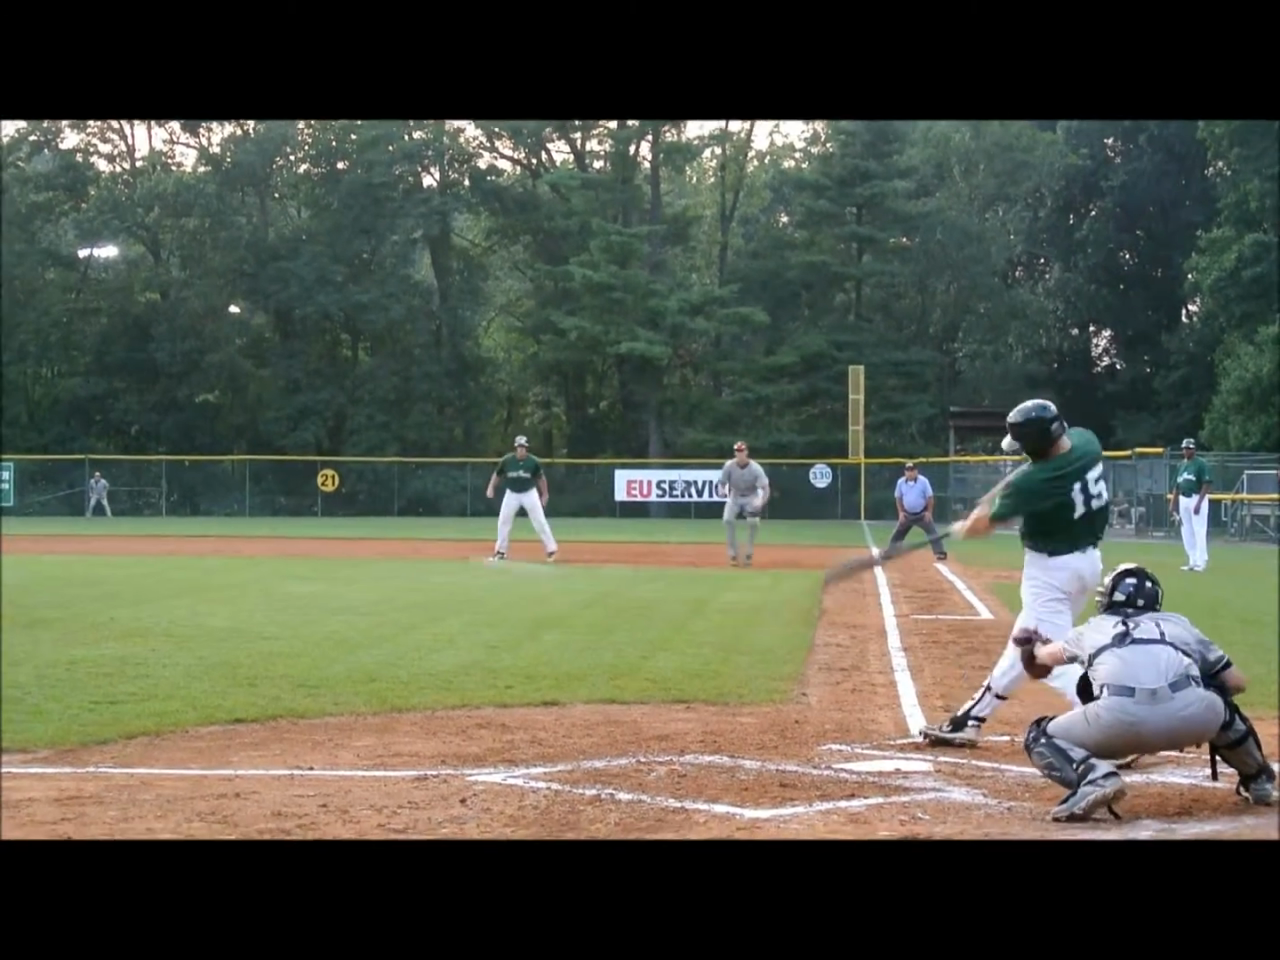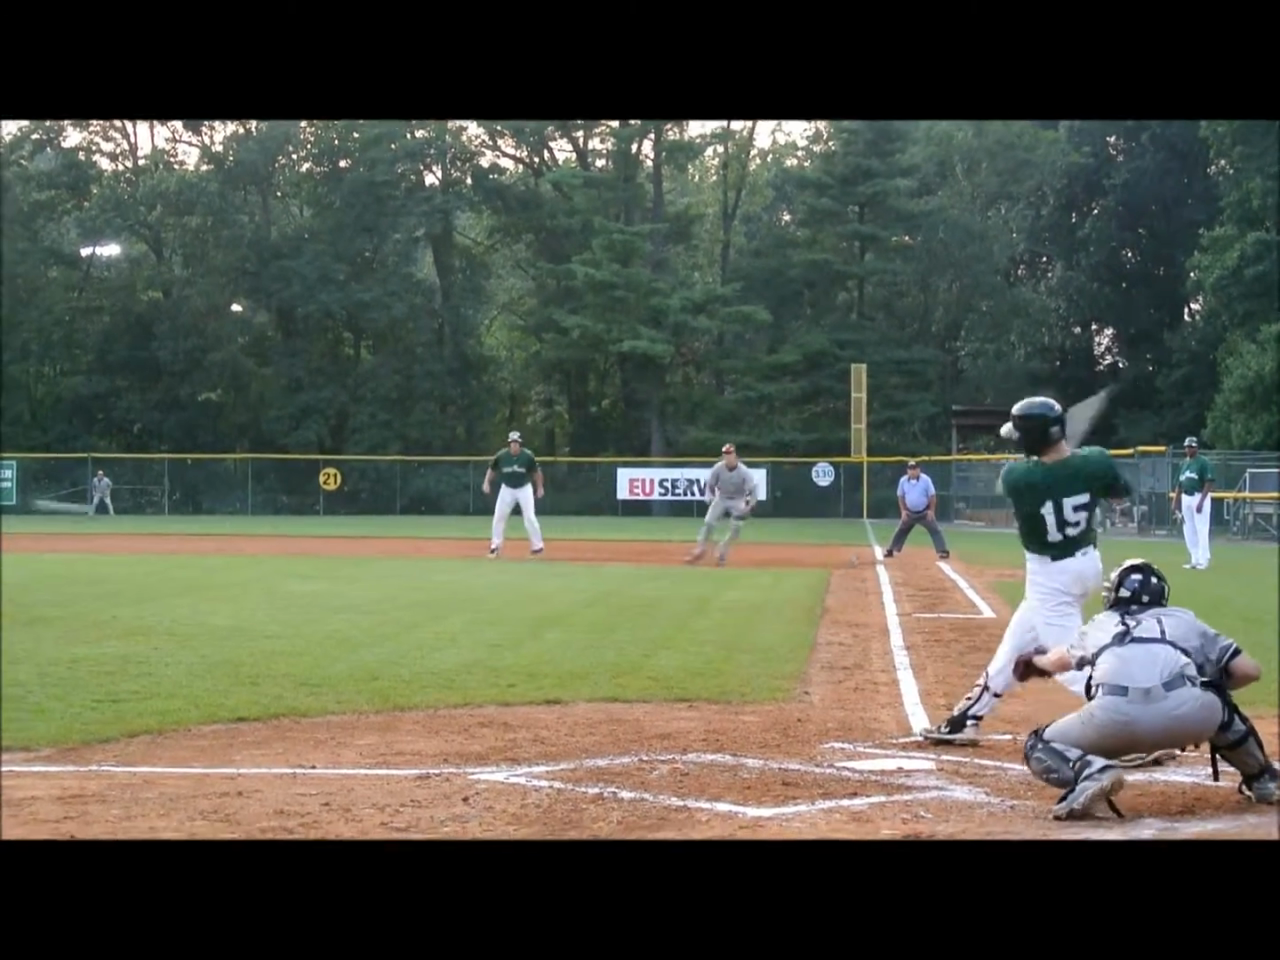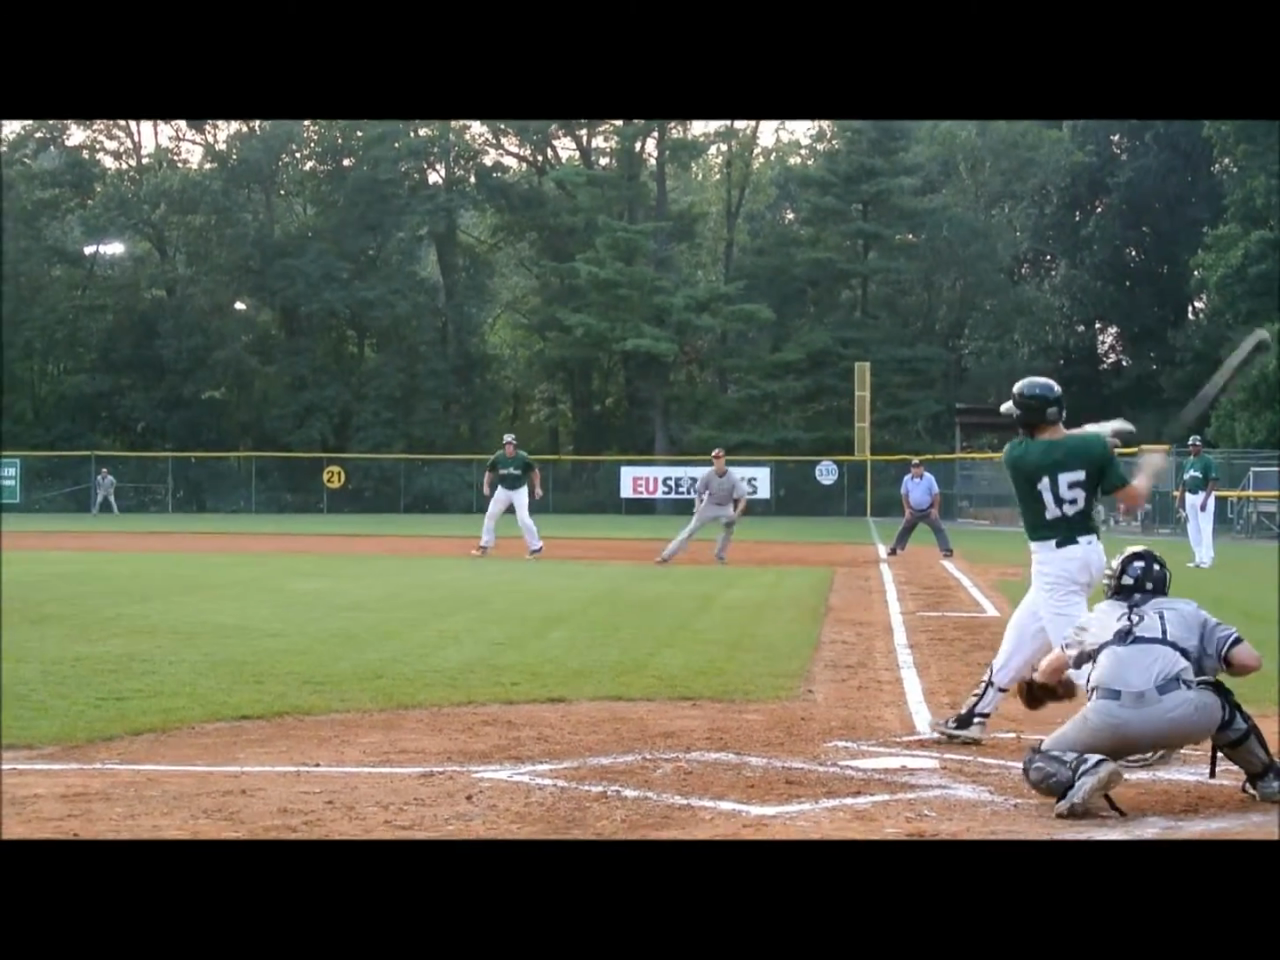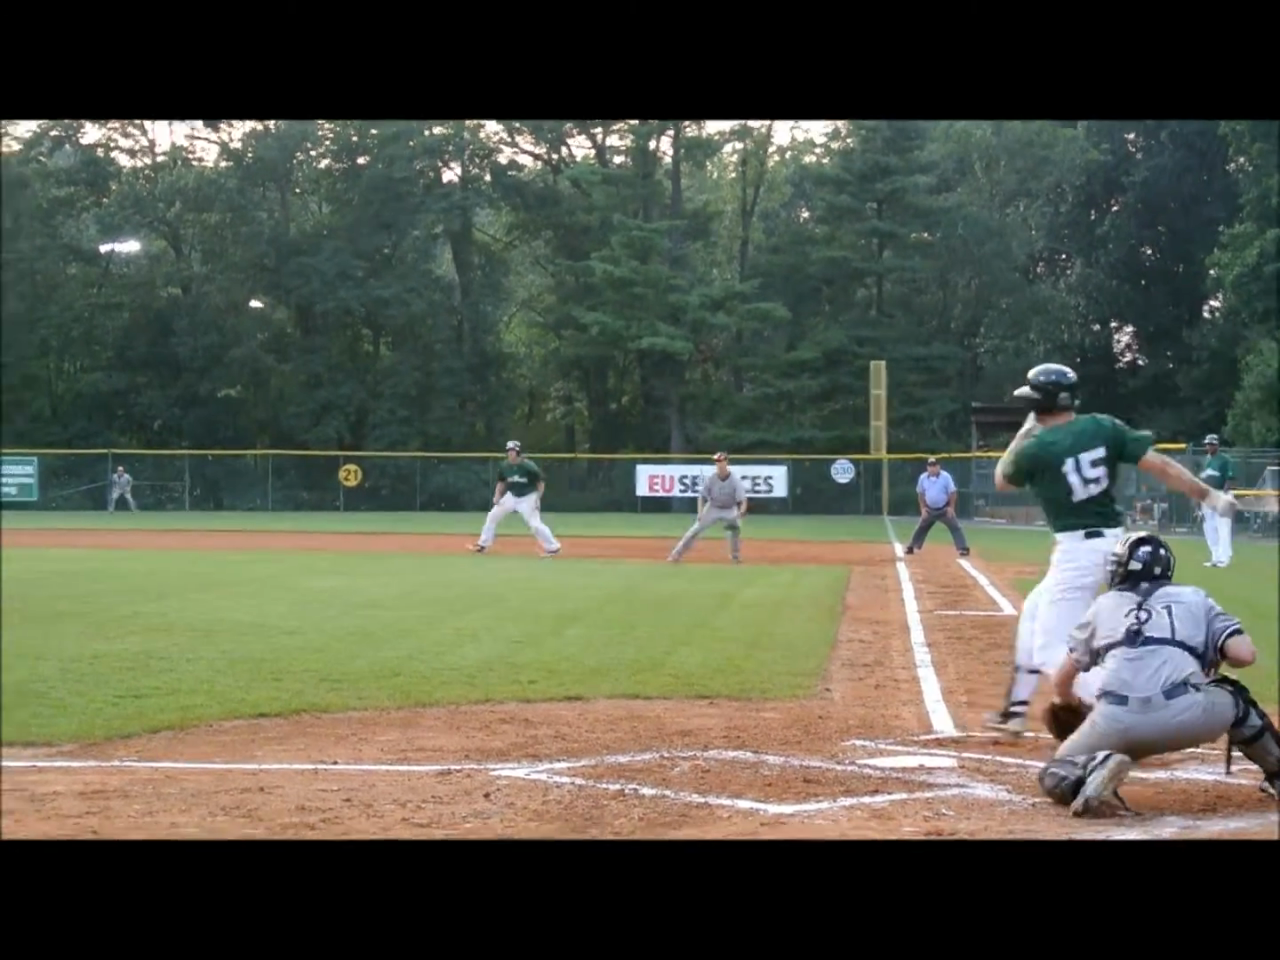
dt=0.1s
person 1, frame 1
left shoulder: (1034, 481)
right shoulder: (1086, 441)
left elbow: (979, 526)
left wrist: (967, 527)
left hip: (1051, 570)
right hip: (1082, 562)
right ankle: (969, 721)
person 1, frame 2
left shoulder: (1015, 477)
right shoulder: (1096, 463)
right elbow: (1123, 493)
left hip: (1048, 573)
right hip: (1085, 562)
right knee: (1019, 642)
right ankle: (965, 721)
person 1, frame 3
left shoulder: (1017, 455)
right shoulder: (1093, 446)
right elbow: (1134, 498)
right wrist: (1152, 467)
left hip: (1055, 562)
right hip: (1087, 552)
right knee: (1022, 636)
right ankle: (973, 716)
person 1, frame 4
left shoulder: (1036, 447)
right shoulder: (1102, 427)
left elbow: (1003, 481)
right elbow: (1159, 465)
left wrist: (1025, 430)
right wrist: (1207, 494)
left hip: (1080, 551)
right hip: (1112, 542)
left knee: (1055, 647)
right knee: (1036, 614)
right ankle: (1015, 710)
person 2, frame 1
left shoulder: (1095, 627)
right shoulder: (1179, 623)
left elbow: (1049, 655)
right elbow: (1235, 682)
left wrist: (1033, 649)
left hip: (1120, 714)
right hip: (1189, 713)
left knee: (1039, 739)
right knee: (1217, 703)
left ankle: (1093, 777)
right ankle: (1259, 781)
person 2, frame 2
left shoulder: (1099, 625)
right shoulder: (1185, 619)
left elbow: (1054, 661)
right elbow: (1249, 671)
left wrist: (1036, 661)
left hip: (1116, 714)
right hip: (1185, 711)
left knee: (1038, 746)
right knee: (1217, 702)
left ankle: (1091, 773)
right ankle: (1262, 780)
person 2, frame 3
left shoulder: (1099, 614)
right shoulder: (1189, 610)
left elbow: (1048, 669)
right elbow: (1249, 661)
left wrist: (1038, 678)
right wrist: (1208, 666)
left hip: (1110, 716)
right hip: (1178, 712)
left knee: (1037, 766)
right knee: (1219, 702)
left ankle: (1087, 770)
person 2, frame 4
left shoulder: (1104, 606)
right shoulder: (1195, 598)
left elbow: (1064, 676)
right elbow: (1244, 655)
left wrist: (1067, 701)
right wrist: (1212, 655)
left hip: (1119, 722)
right hip: (1187, 714)
left knee: (1054, 778)
right knee: (1233, 698)
left ankle: (1096, 766)
